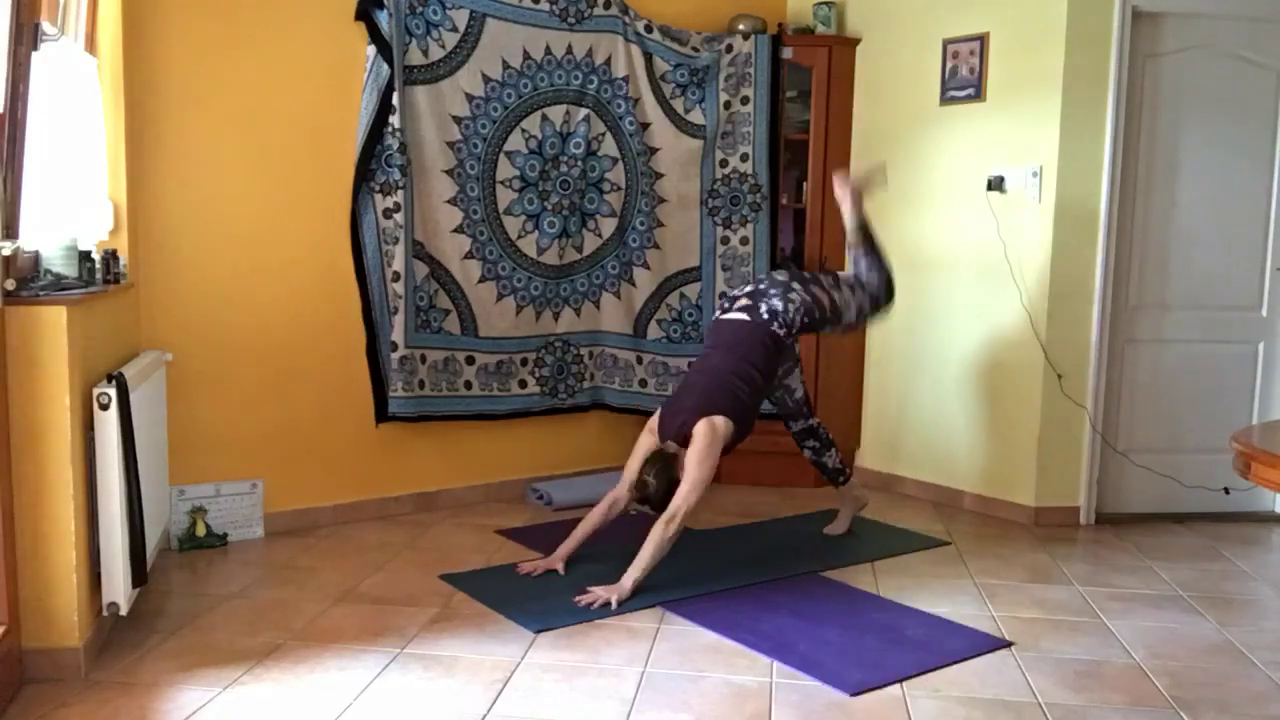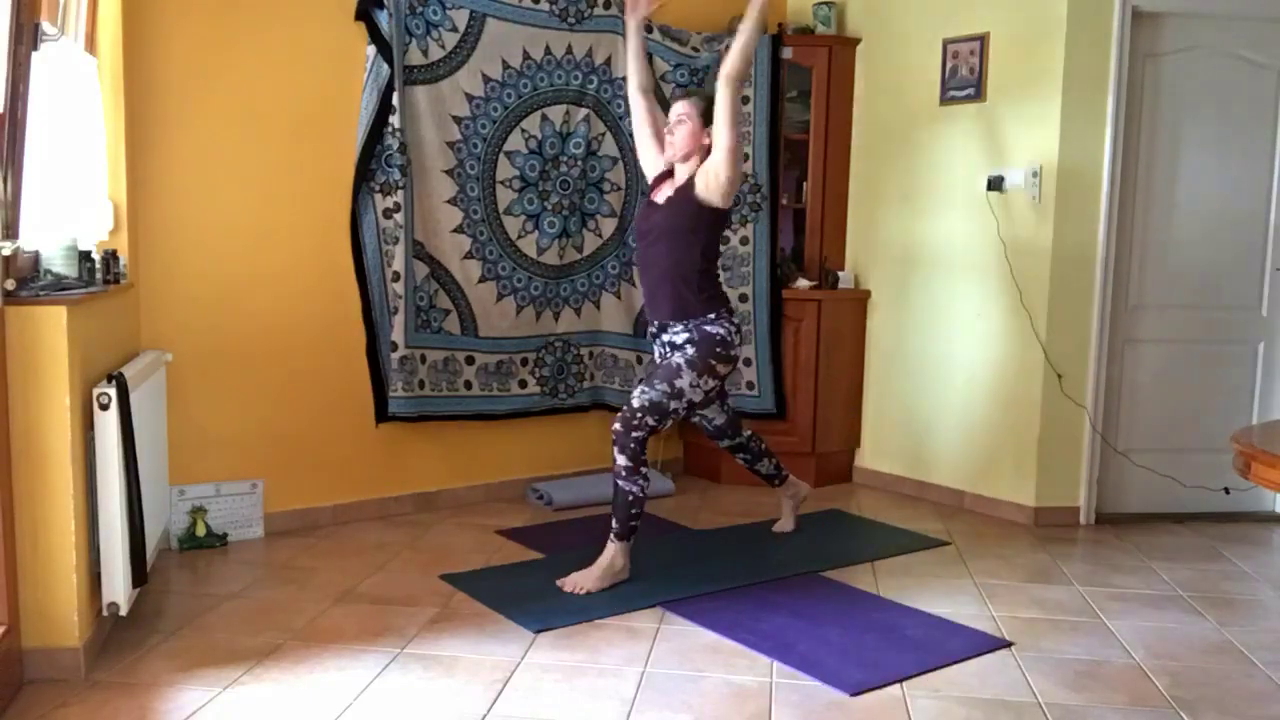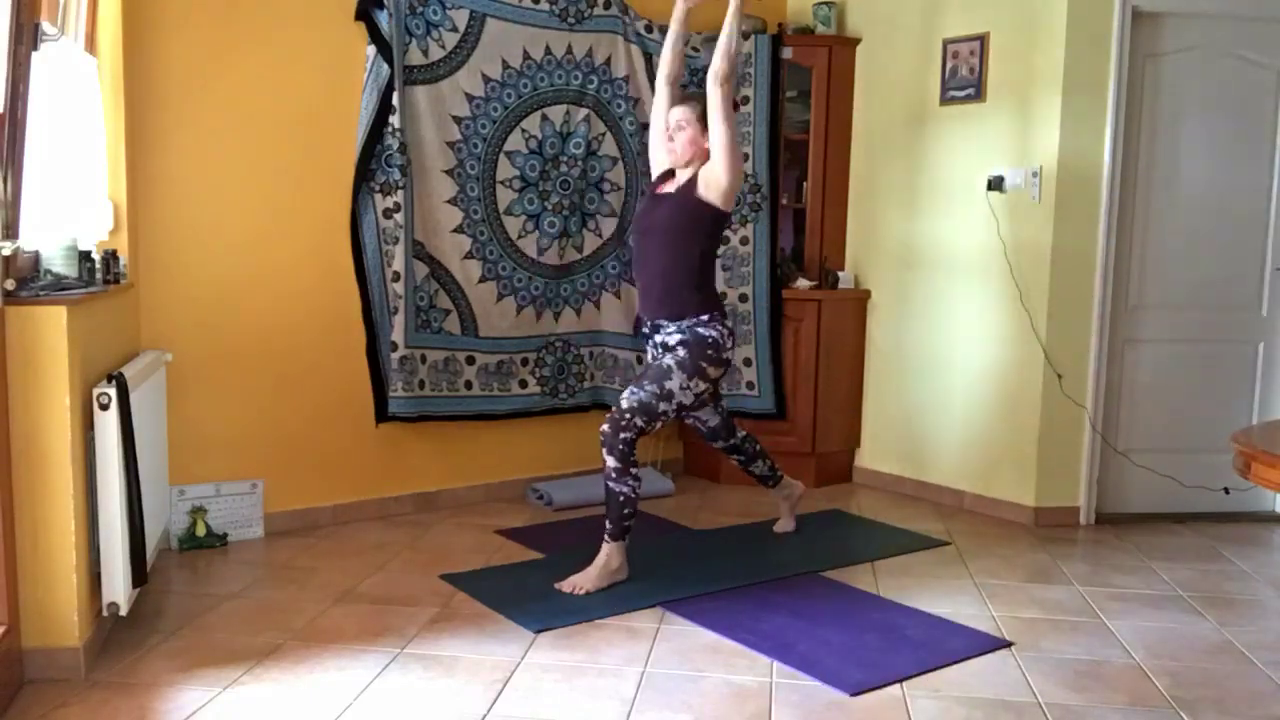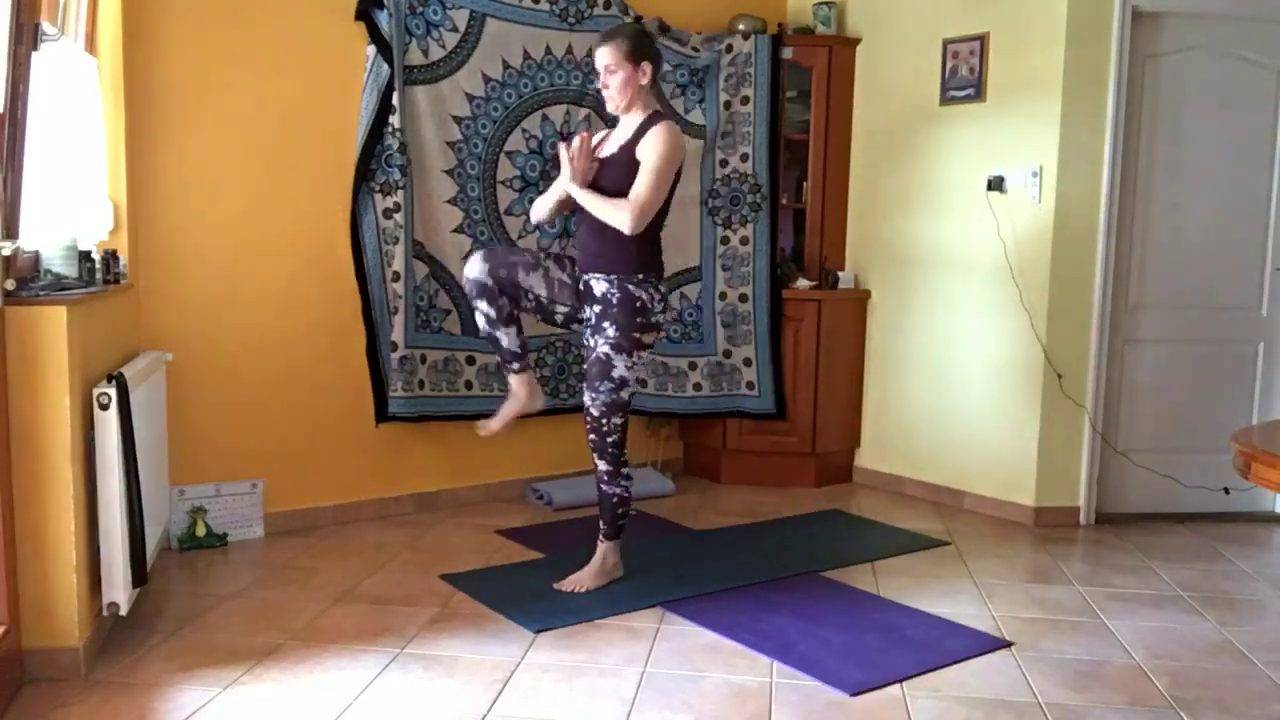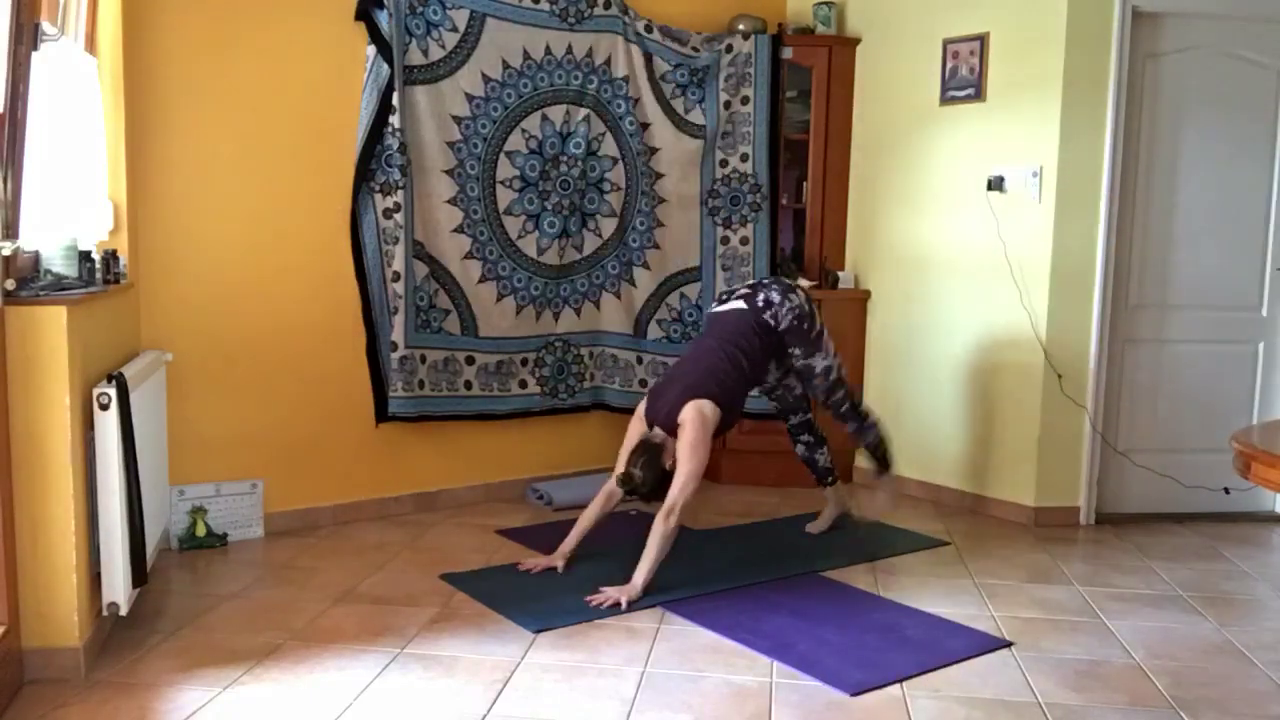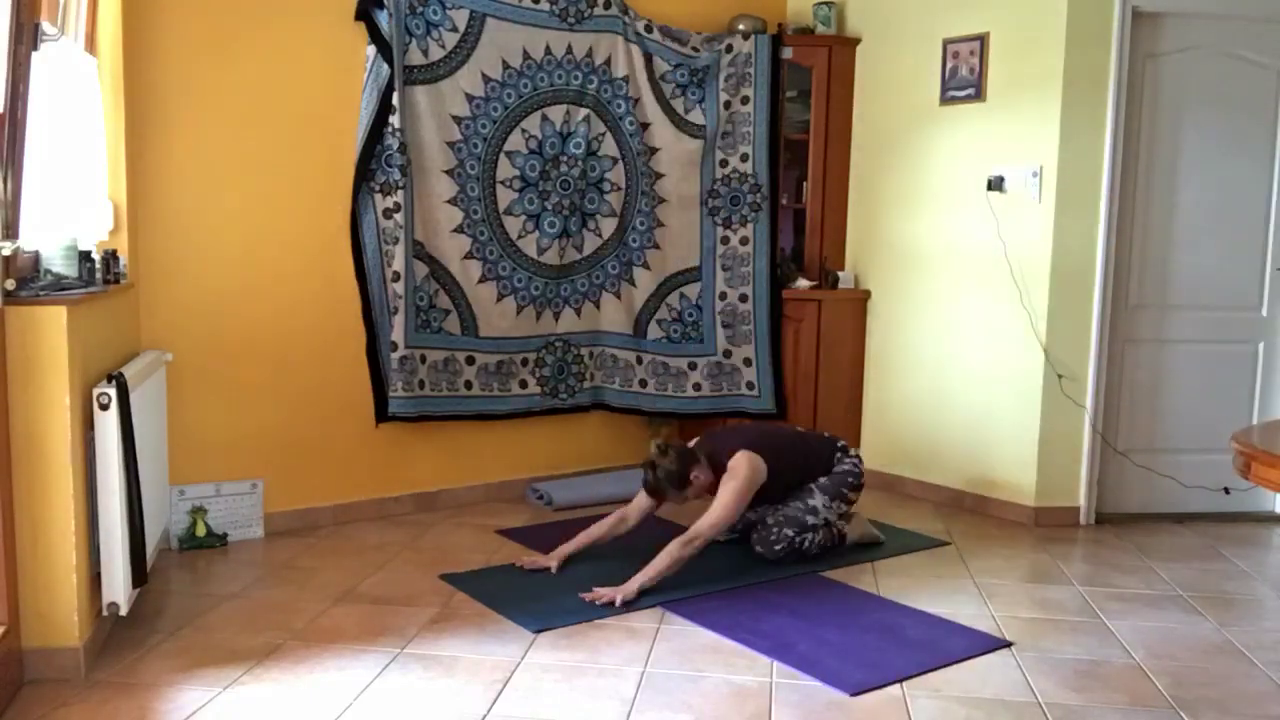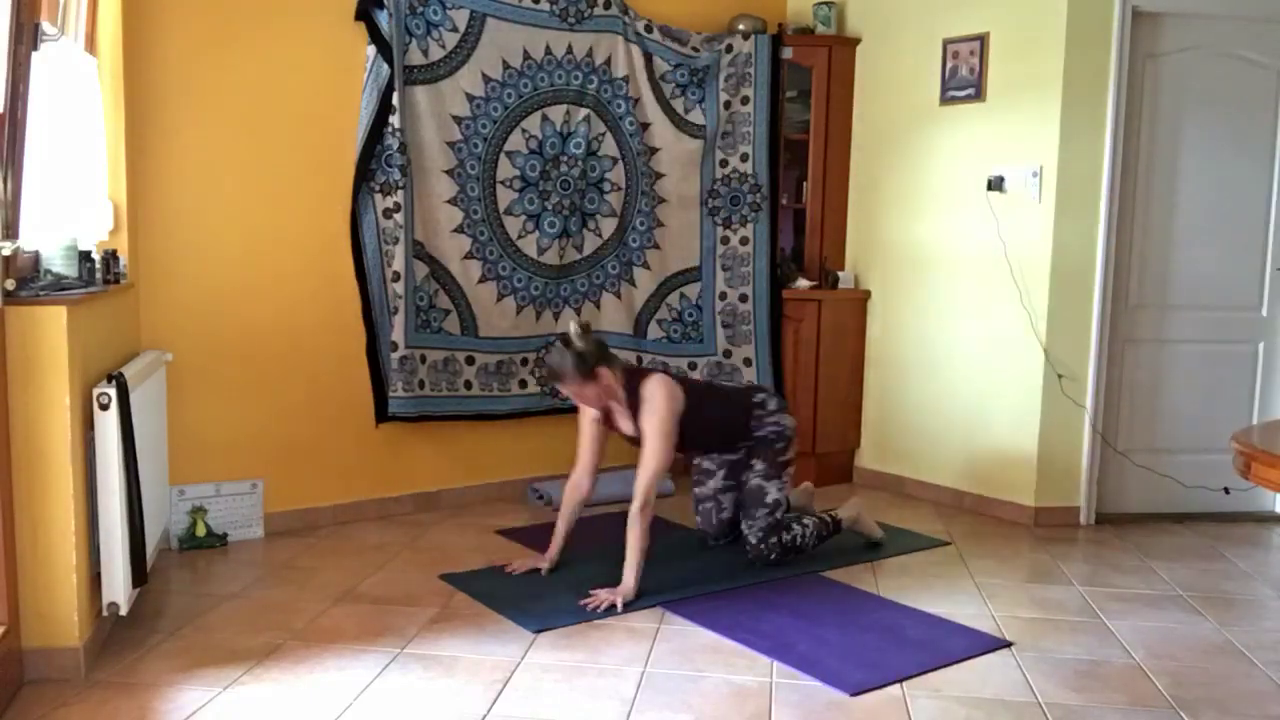
dt=0.3s
person 1, frame 1
left shoulder: (705, 434)
right shoulder: (660, 432)
left elbow: (673, 520)
right elbow: (617, 497)
left wrist: (624, 586)
right wrist: (560, 555)
right knee: (800, 421)
left ankle: (850, 208)
right ankle: (850, 493)
person 1, frame 2
left shoulder: (714, 180)
right shoulder: (659, 177)
left elbow: (728, 83)
right elbow: (639, 97)
left hip: (704, 335)
right hip: (669, 336)
left knee: (629, 430)
right knee: (723, 430)
left ankle: (617, 556)
right ankle: (790, 490)
person 1, frame 3
left shoulder: (719, 181)
right shoulder: (663, 171)
left elbow: (718, 85)
right elbow: (663, 96)
left hip: (696, 336)
right hip: (661, 334)
left knee: (620, 428)
right knee: (714, 429)
left ankle: (612, 557)
right ankle: (784, 487)
person 1, frame 4
left shoulder: (661, 136)
right shoulder: (600, 140)
left elbow: (630, 218)
right elbow: (539, 214)
left wrist: (574, 186)
right wrist: (571, 177)
left hip: (625, 297)
right hip: (586, 286)
left knee: (603, 427)
right knee: (483, 271)
left ankle: (608, 558)
right ankle: (523, 387)
person 1, frame 5
left shoulder: (692, 417)
right shoulder: (648, 416)
left elbow: (670, 513)
right elbow: (612, 490)
left wrist: (634, 586)
right wrist: (562, 552)
left hip: (776, 310)
right hip: (735, 309)
left knee: (836, 399)
right knee: (795, 410)
left ankle: (880, 462)
right ankle: (835, 500)
person 1, frame 6
left shoulder: (742, 470)
left elbow: (692, 540)
right elbow: (628, 515)
left wrist: (630, 587)
right wrist: (558, 554)
left hip: (837, 466)
right hip: (800, 468)
left knee: (776, 542)
right knee: (730, 526)
left ankle: (847, 530)
right ankle: (813, 517)
person 1, frame 7
left shoulder: (655, 395)
right shoulder: (596, 397)
left elbow: (644, 499)
right elbow: (581, 477)
left wrist: (628, 584)
right wrist: (550, 554)
left hip: (762, 423)
left knee: (764, 547)
right knee: (715, 530)
left ankle: (844, 517)
right ankle: (794, 499)
